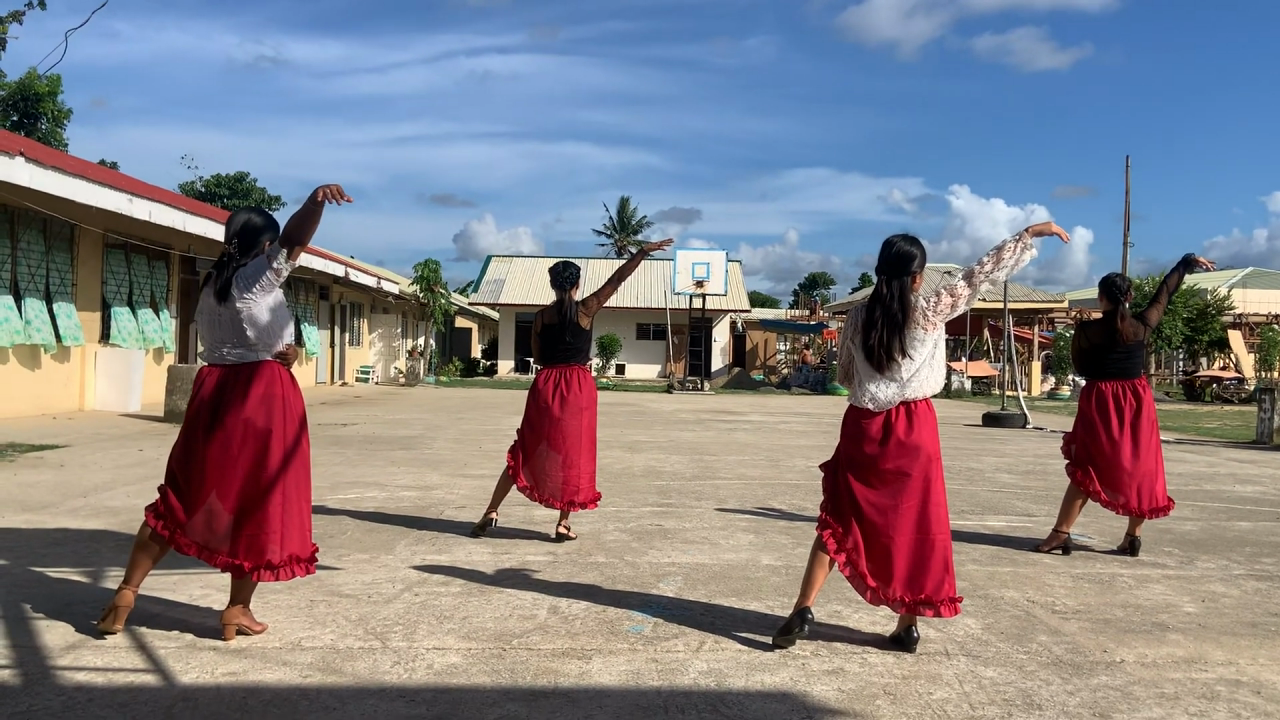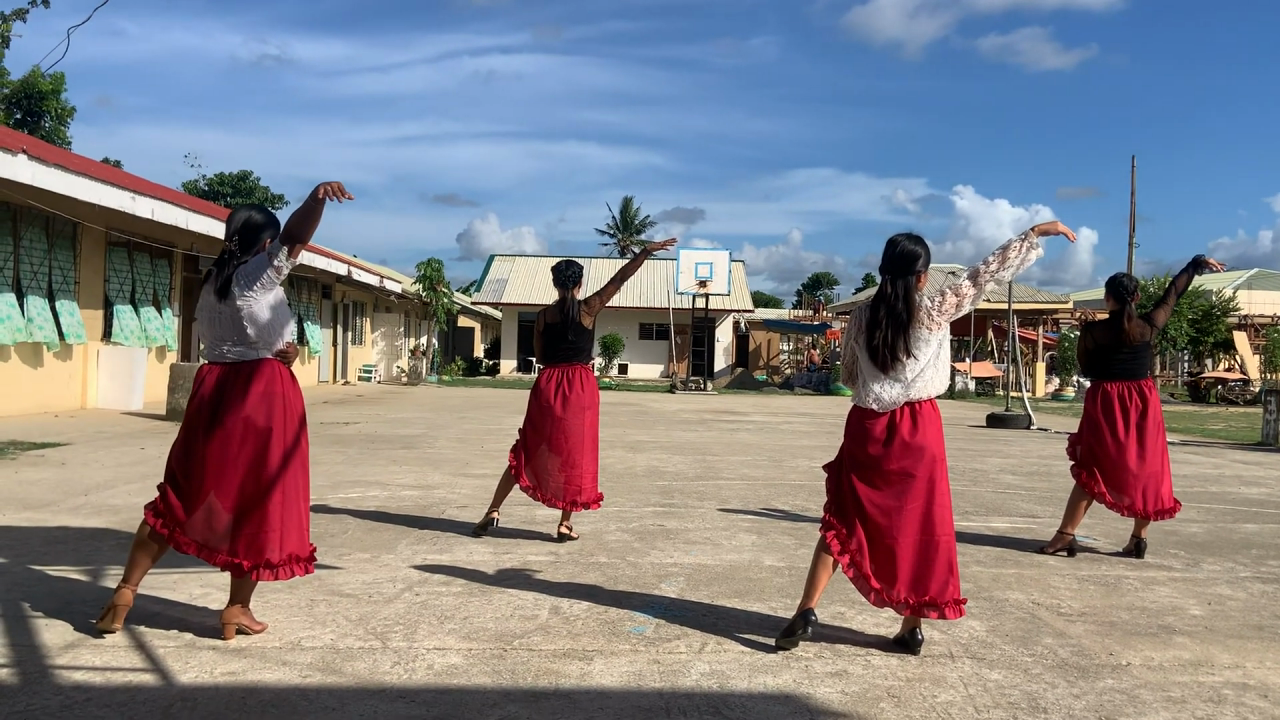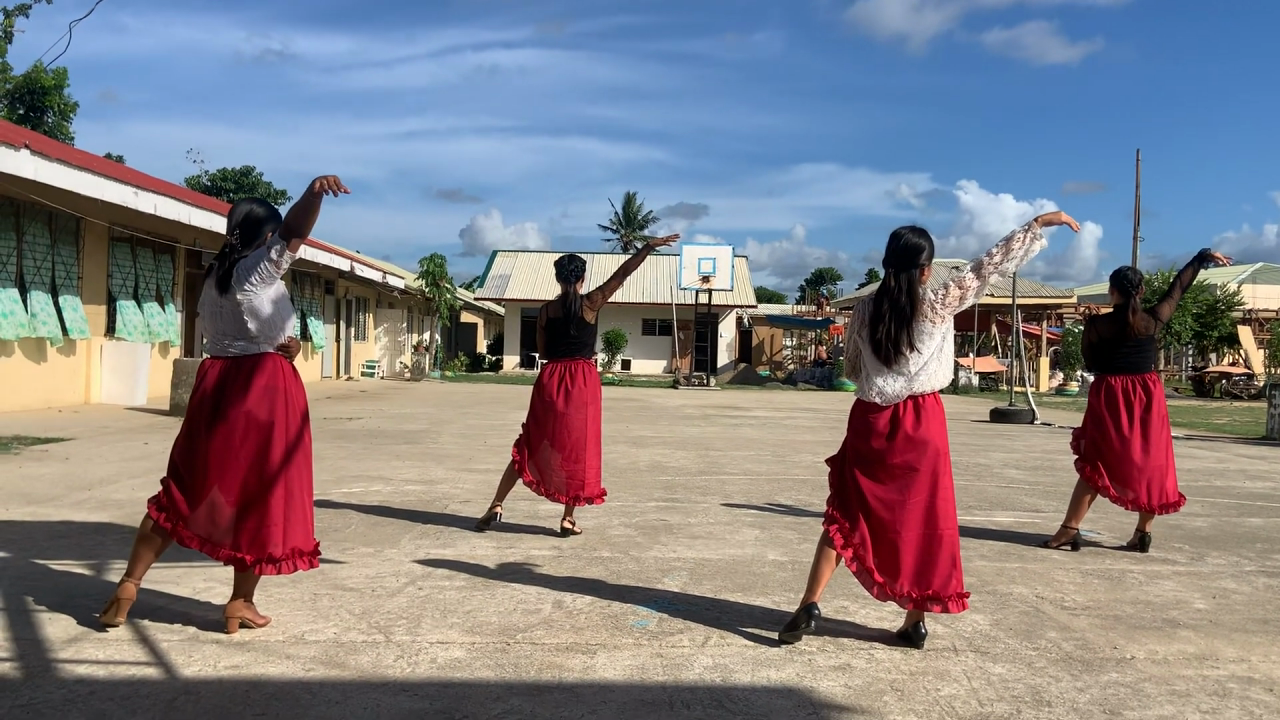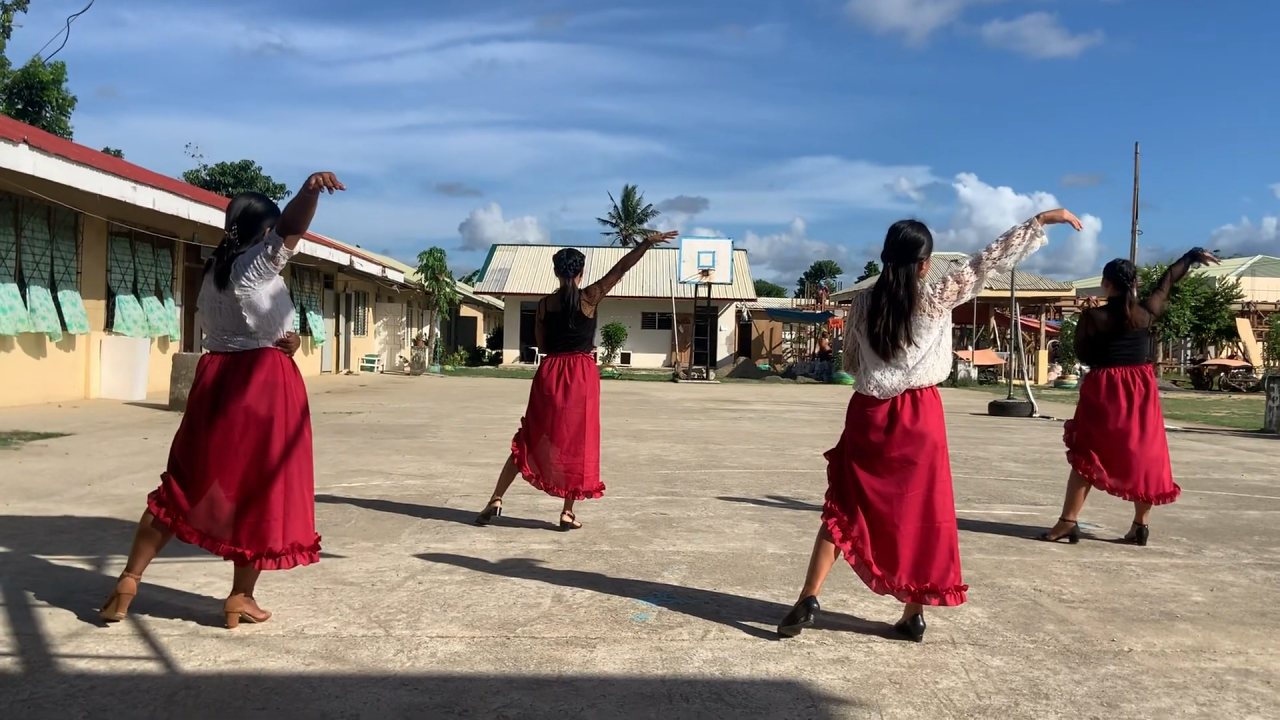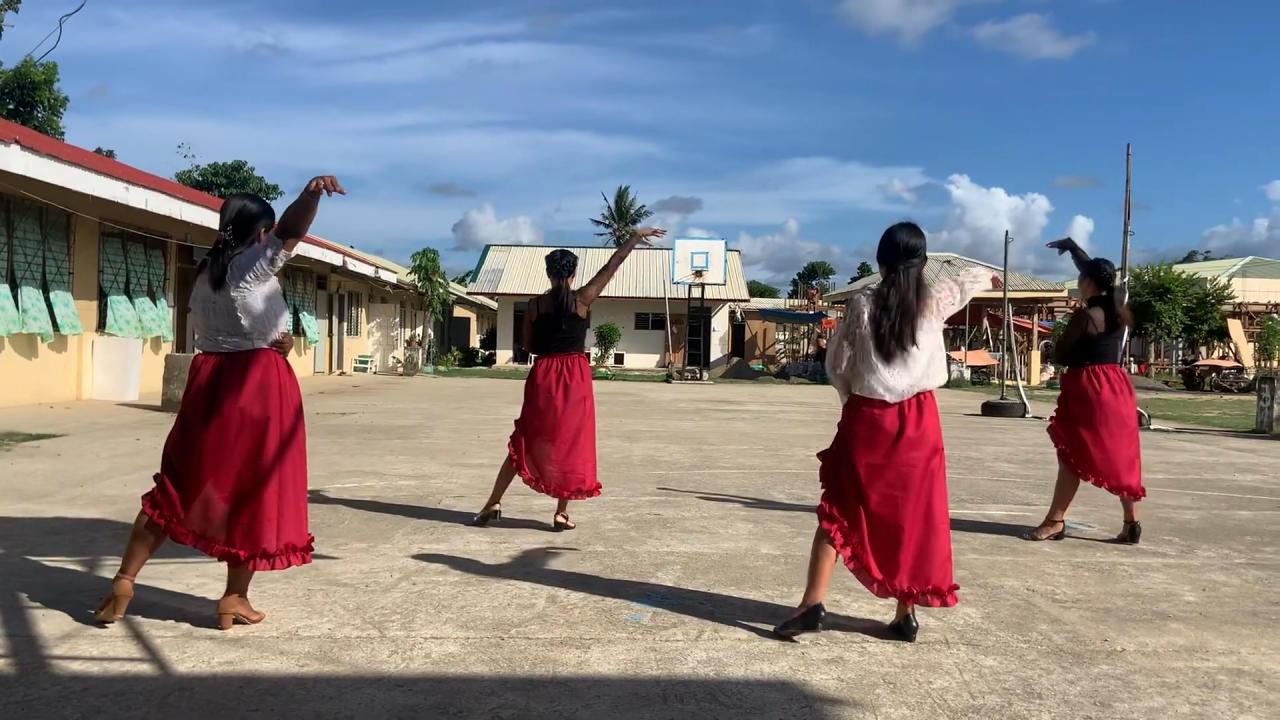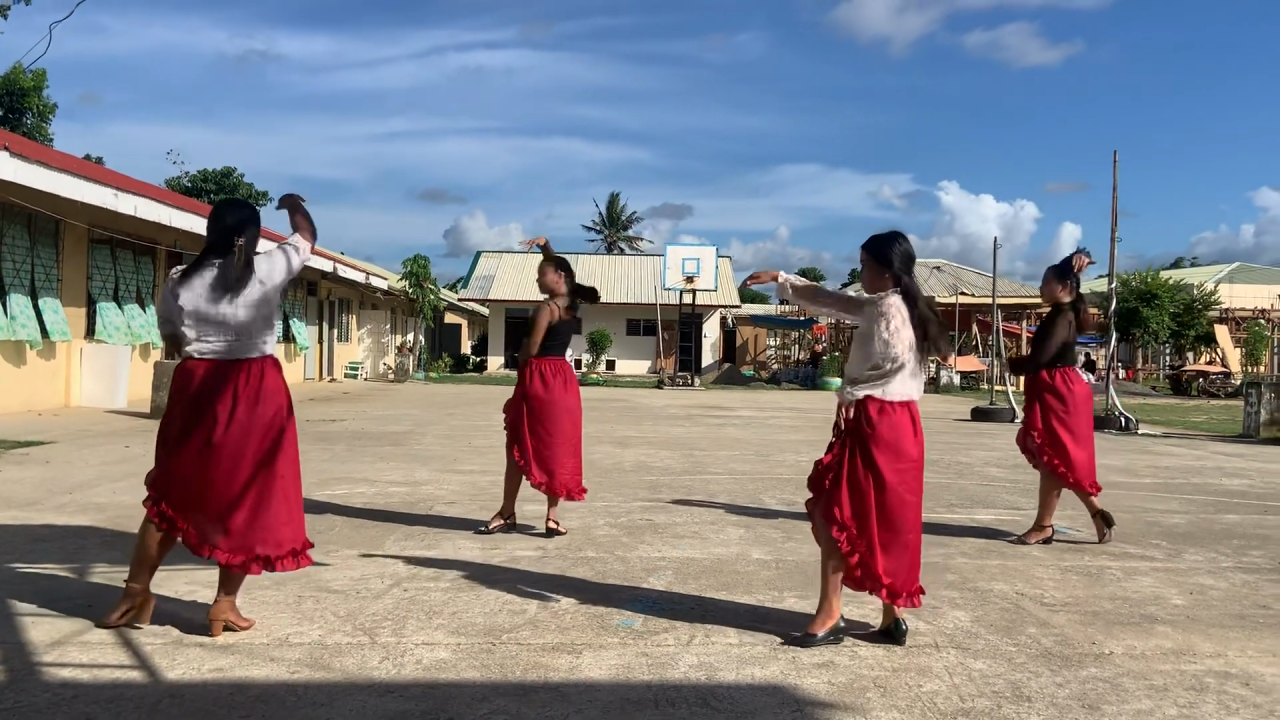
dt=0.3s
person 1, frame 1
left shoulder: (211, 285)
right shoulder: (257, 277)
right elbow: (294, 241)
left wrist: (280, 352)
right wrist: (316, 200)
left hip: (215, 394)
right hip: (261, 398)
left knee: (183, 498)
right knee: (257, 503)
left ankle: (126, 592)
right ankle: (238, 609)
person 1, frame 2
left shoulder: (212, 282)
right shoulder: (258, 275)
right elbow: (296, 239)
left wrist: (280, 349)
right wrist: (317, 197)
left hip: (215, 392)
right hip: (261, 396)
left knee: (183, 495)
right knee: (256, 502)
left ankle: (125, 591)
right ankle: (237, 609)
person 1, frame 3
left shoulder: (214, 277)
right shoulder: (259, 268)
right elbow: (295, 233)
left wrist: (282, 344)
right wrist: (314, 192)
left hip: (217, 386)
right hip: (263, 391)
left knee: (184, 490)
right knee: (260, 497)
left ankle: (128, 585)
right ankle: (241, 603)
person 1, frame 4
left shoulder: (214, 271)
right shoulder: (257, 264)
right elbow: (291, 228)
left wrist: (281, 337)
right wrist: (310, 189)
left hip: (218, 381)
right hip: (263, 387)
left knee: (185, 486)
right knee: (261, 492)
left ankle: (129, 580)
right ankle: (241, 597)
person 1, frame 5
left shoulder: (206, 272)
right shoulder: (251, 265)
right elbow: (289, 232)
right wrist: (313, 191)
left hip: (210, 384)
right hip: (260, 388)
left knee: (178, 486)
right knee: (254, 495)
left ankle: (121, 584)
right ankle: (233, 599)
person 1, frame 6
left shoulder: (181, 281)
right shoulder: (269, 270)
left elbow: (174, 341)
right elbow: (304, 236)
right wrist: (294, 203)
left hip: (196, 388)
right hip: (254, 393)
left knee: (173, 497)
right knee: (249, 499)
left ankle: (137, 593)
right ankle: (225, 604)
person 2, frame 1
left shoulder: (858, 316)
right shoulder: (929, 311)
left elbow: (844, 376)
right elbow: (982, 273)
right wrist: (1030, 233)
left hip: (863, 426)
right hip: (912, 428)
left knee: (839, 520)
right knee: (914, 525)
left ankle: (802, 611)
right ankle: (907, 625)
person 2, frame 2
left shoulder: (862, 315)
right shoulder: (934, 310)
left elbow: (848, 376)
right elbow: (988, 272)
right wrist: (1036, 232)
left hip: (868, 426)
right hip: (917, 427)
left knee: (843, 521)
right knee: (918, 526)
left ankle: (806, 612)
right ankle: (911, 627)
person 2, frame 3
left shoulder: (865, 309)
right shoulder: (938, 304)
left elbow: (851, 369)
right elbow: (992, 264)
right wrist: (1039, 223)
left hip: (871, 420)
right hip: (921, 421)
left knee: (846, 516)
right knee: (921, 521)
left ankle: (810, 606)
right ankle: (915, 621)
person 2, frame 4
left shoulder: (863, 302)
right shoulder: (936, 298)
left elbow: (849, 363)
right elbow: (992, 259)
right wrist: (1041, 220)
left hip: (869, 413)
right hip: (918, 414)
left knee: (844, 509)
right knee: (919, 513)
left ankle: (808, 599)
right ankle: (913, 613)
person 2, frame 5
left shoulder: (861, 305)
right shoulder: (937, 299)
left elbow: (836, 368)
right elbow: (969, 279)
left wrist: (853, 394)
right wrist: (988, 275)
left hip: (870, 417)
right hip: (919, 417)
left knee: (841, 510)
right knee: (915, 513)
left ankle: (812, 603)
right ankle: (905, 614)
person 2, frame 6
left shoulder: (886, 307)
right shoulder: (892, 303)
left elbow: (896, 358)
right elbow: (829, 300)
left wrist: (851, 390)
right wrist: (780, 279)
left hip: (874, 418)
right hip: (900, 420)
left knee: (836, 513)
right knee: (887, 518)
left ankle: (830, 613)
right ankle: (892, 616)
person 3, frame 1
left shoulder: (1087, 330)
right shoulder: (1142, 325)
left elbow: (1080, 367)
right elbow: (1164, 293)
right wrist: (1187, 262)
left hip: (1099, 403)
right hip: (1136, 402)
left knee: (1086, 469)
right knee: (1139, 468)
left ankle: (1061, 533)
right ankle: (1133, 536)
person 3, frame 2
left shoulder: (1092, 331)
right shoulder: (1149, 326)
left elbow: (1085, 368)
right elbow: (1172, 294)
right wrist: (1197, 263)
left hip: (1105, 404)
right hip: (1142, 403)
left knee: (1091, 471)
right knee: (1145, 469)
left ankle: (1066, 534)
right ankle: (1139, 538)
person 3, frame 3
left shoulder: (1097, 324)
right shoulder: (1154, 320)
left elbow: (1090, 363)
right elbow: (1177, 288)
right wrist: (1204, 257)
left hip: (1109, 397)
right hip: (1147, 397)
left knee: (1095, 465)
right knee: (1149, 463)
left ankle: (1070, 529)
right ankle: (1143, 532)
person 3, frame 4
left shoulder: (1093, 317)
right shoulder: (1147, 312)
left elbow: (1082, 353)
right elbow: (1166, 282)
right wrist: (1193, 255)
left hip: (1104, 389)
right hip: (1140, 387)
left knee: (1086, 456)
right knee: (1143, 455)
left ankle: (1068, 521)
right ankle: (1140, 524)
person 3, frame 5
left shoulder: (1085, 316)
right shoulder: (1118, 309)
left elbow: (1061, 353)
right elbow: (1092, 268)
right wrist: (1070, 246)
left hip: (1086, 387)
right hip: (1115, 384)
left knee: (1073, 455)
right knee: (1117, 456)
left ankle: (1055, 521)
right ankle: (1130, 522)
person 3, frame 6
left shoulder: (1060, 319)
right shoulder: (1067, 310)
left elbow: (1039, 359)
right elbow: (1067, 270)
left wrist: (1015, 363)
right wrist: (1079, 258)
left hip: (1054, 389)
right hip: (1062, 388)
left knee: (1051, 458)
right knee: (1066, 458)
left ankle: (1044, 526)
right ankle: (1098, 513)
person 4, frame 1
left shoulder: (541, 316)
right shoulder: (586, 310)
left elbow: (538, 358)
right elbow: (616, 279)
right wrist: (643, 252)
left hip: (546, 385)
right hip: (578, 387)
left knee: (526, 451)
right knee: (573, 454)
left ankle: (492, 512)
right ankle: (563, 524)
person 4, frame 2
left shoulder: (543, 315)
right shoulder: (588, 309)
left elbow: (540, 357)
right elbow: (619, 278)
right wrist: (646, 251)
left hip: (548, 385)
right hip: (580, 386)
left knee: (529, 451)
right knee: (575, 454)
left ankle: (493, 511)
right ankle: (565, 524)
person 4, frame 3
left shoulder: (546, 310)
right shoulder: (591, 304)
left elbow: (542, 352)
right elbow: (622, 273)
right wrist: (649, 247)
left hip: (550, 380)
right hip: (582, 381)
left knee: (531, 446)
right knee: (578, 449)
left ankle: (496, 506)
right ankle: (568, 519)
person 4, frame 4
left shoulder: (544, 304)
right shoulder: (589, 298)
left elbow: (541, 345)
right elbow: (621, 269)
right wrist: (647, 242)
left hip: (550, 373)
right hip: (581, 375)
left knee: (529, 440)
right knee: (577, 442)
left ankle: (496, 500)
right ankle: (568, 512)
person 4, frame 5
left shoulder: (534, 304)
right shoulder: (581, 299)
left elbow: (530, 345)
right elbow: (609, 268)
right wrist: (634, 239)
left hip: (544, 375)
right hip: (577, 379)
left knee: (525, 442)
right knee: (572, 443)
left ankle: (492, 504)
right ankle: (561, 514)
person 4, frame 6
left shoulder: (546, 307)
right shoulder: (571, 302)
left elbow: (529, 349)
right elbow: (554, 262)
left wrist: (521, 358)
right wrist: (544, 246)
left hip: (537, 377)
right hip: (563, 378)
left knee: (519, 447)
right knee: (558, 447)
left ankle: (507, 513)
right ankle: (553, 517)
